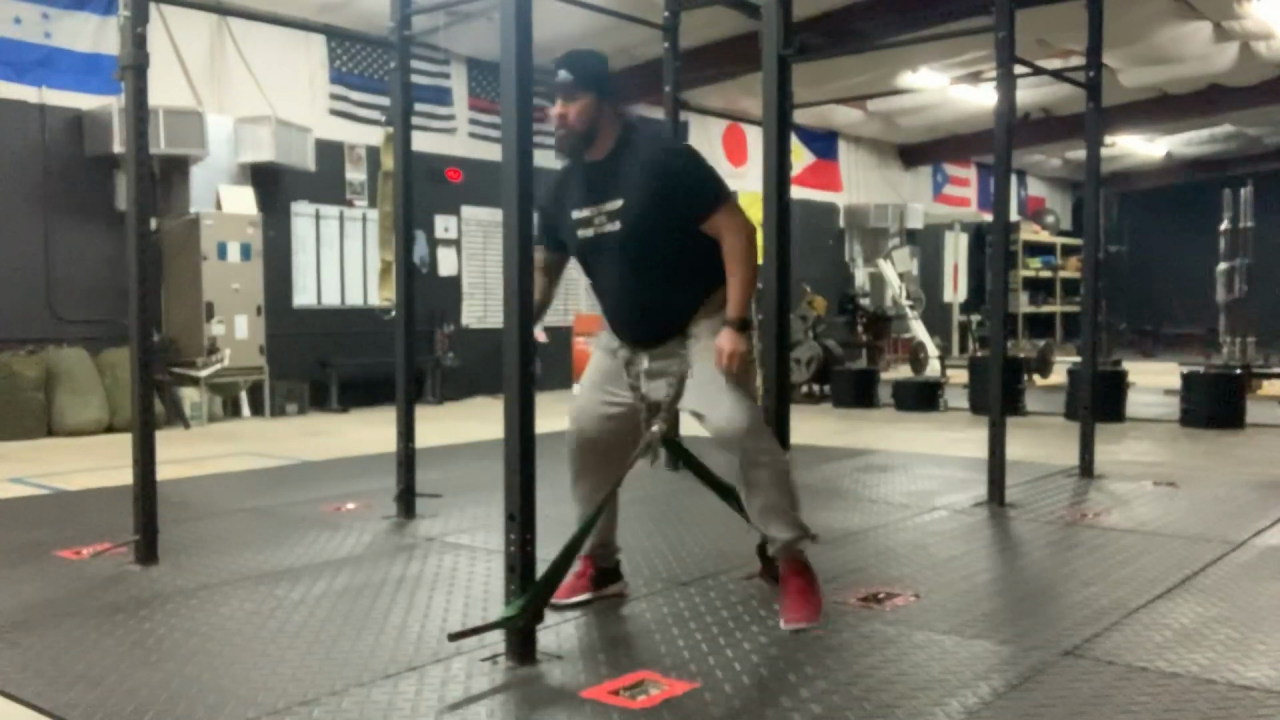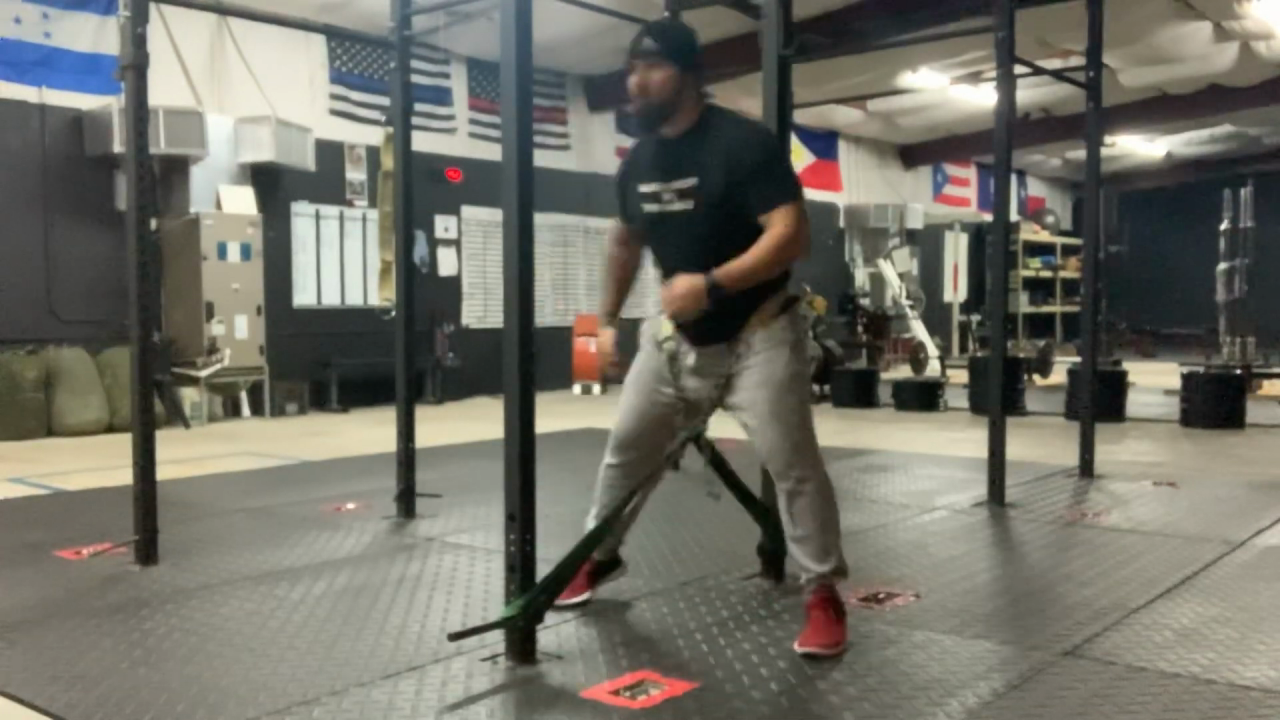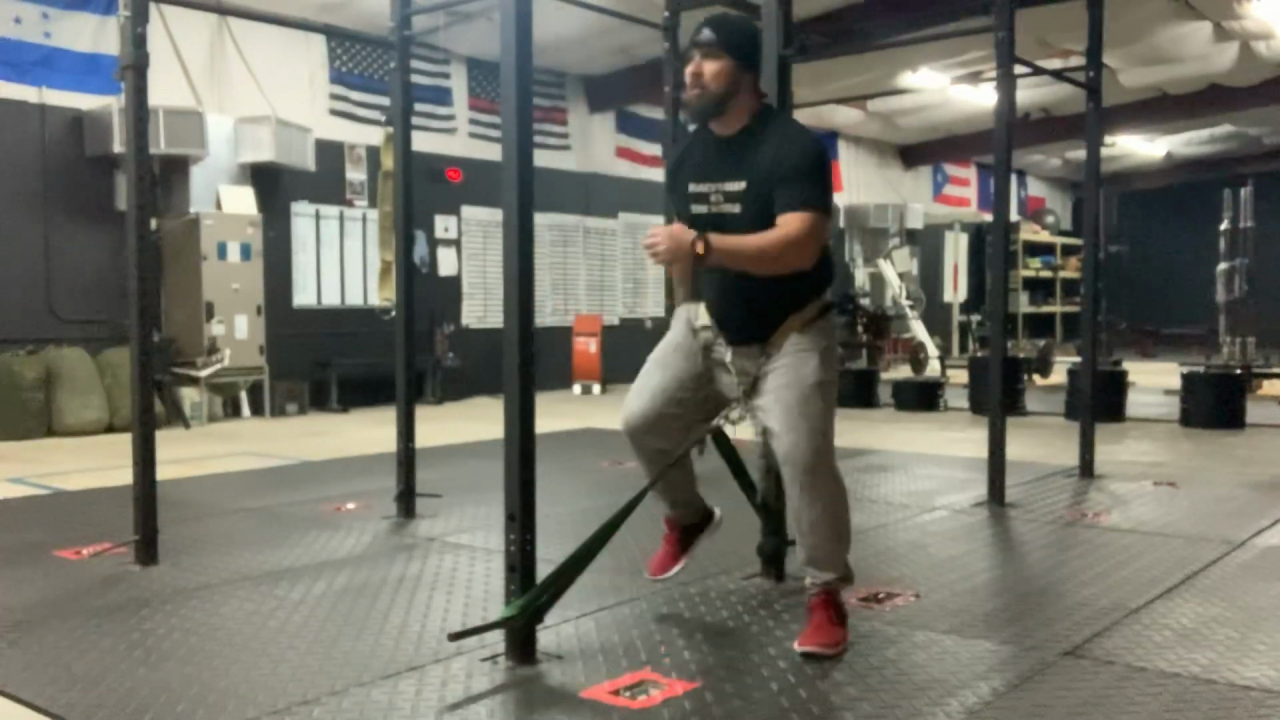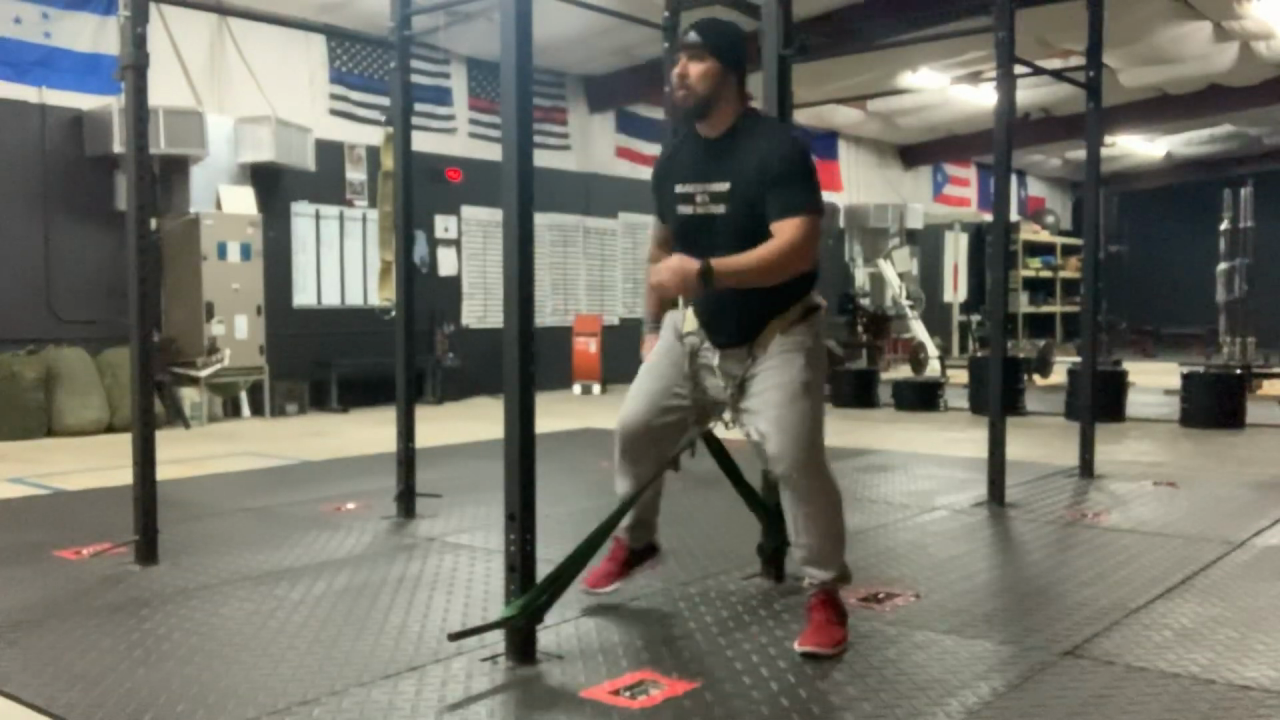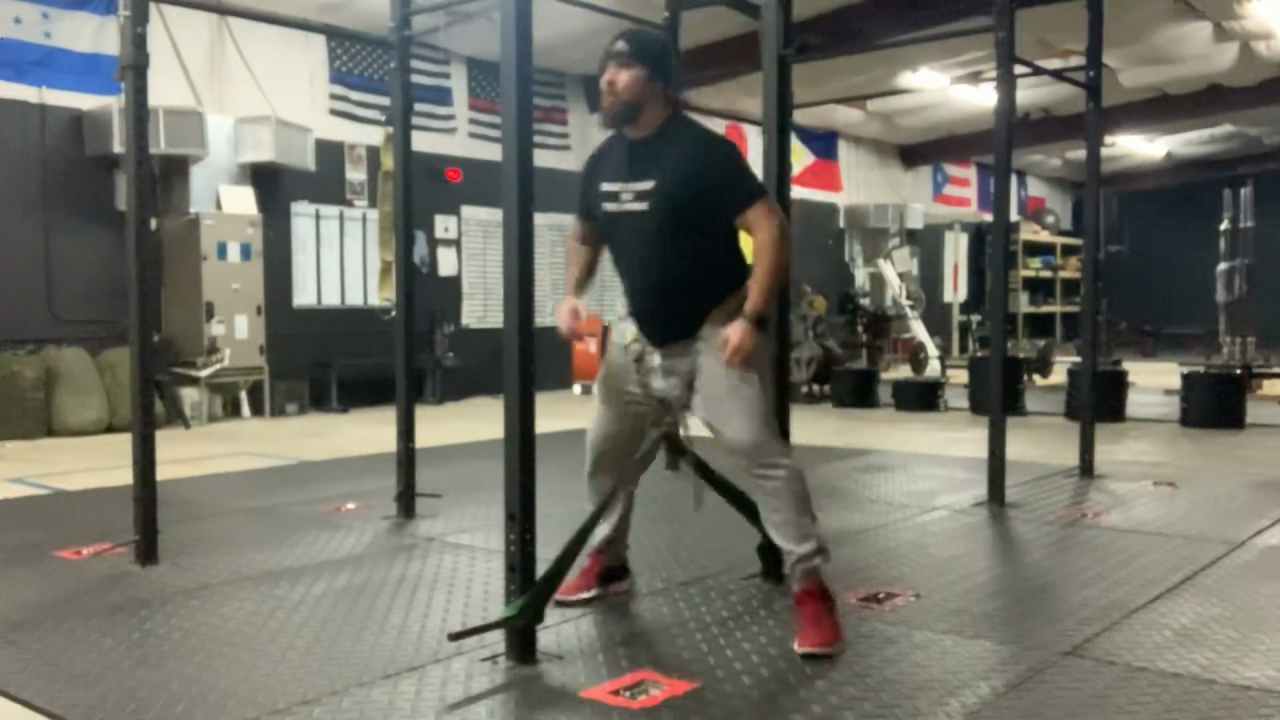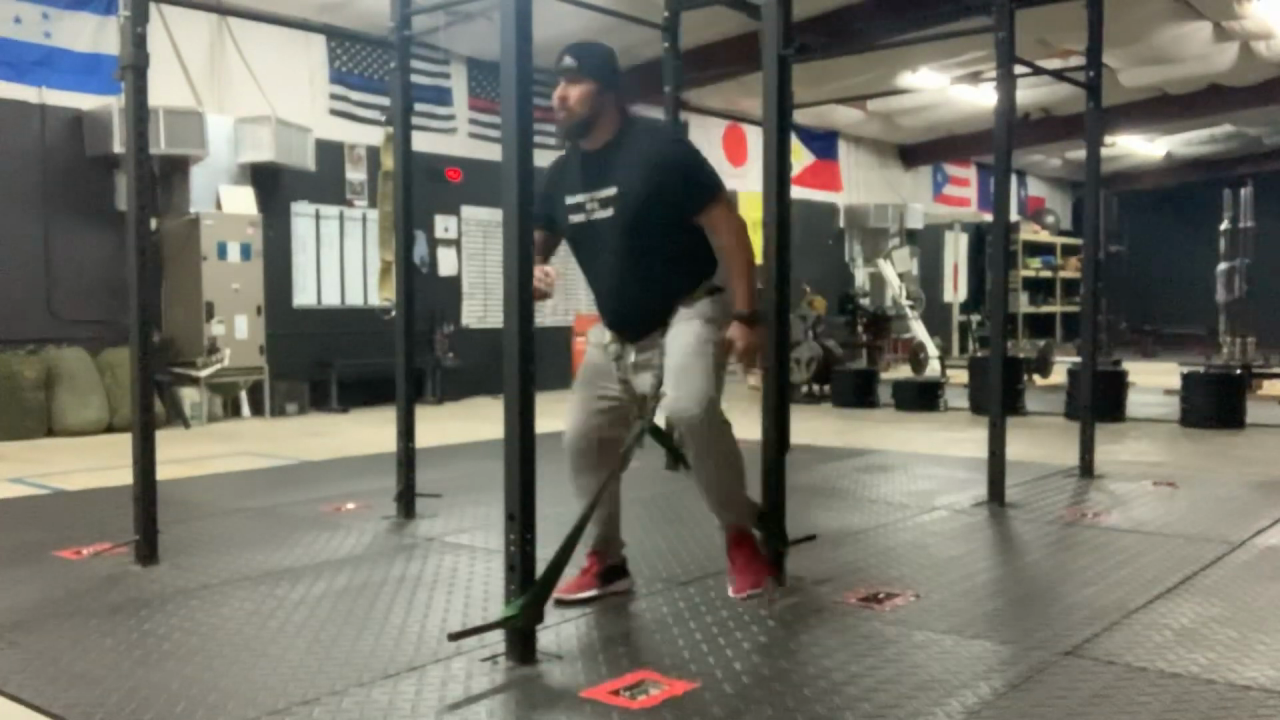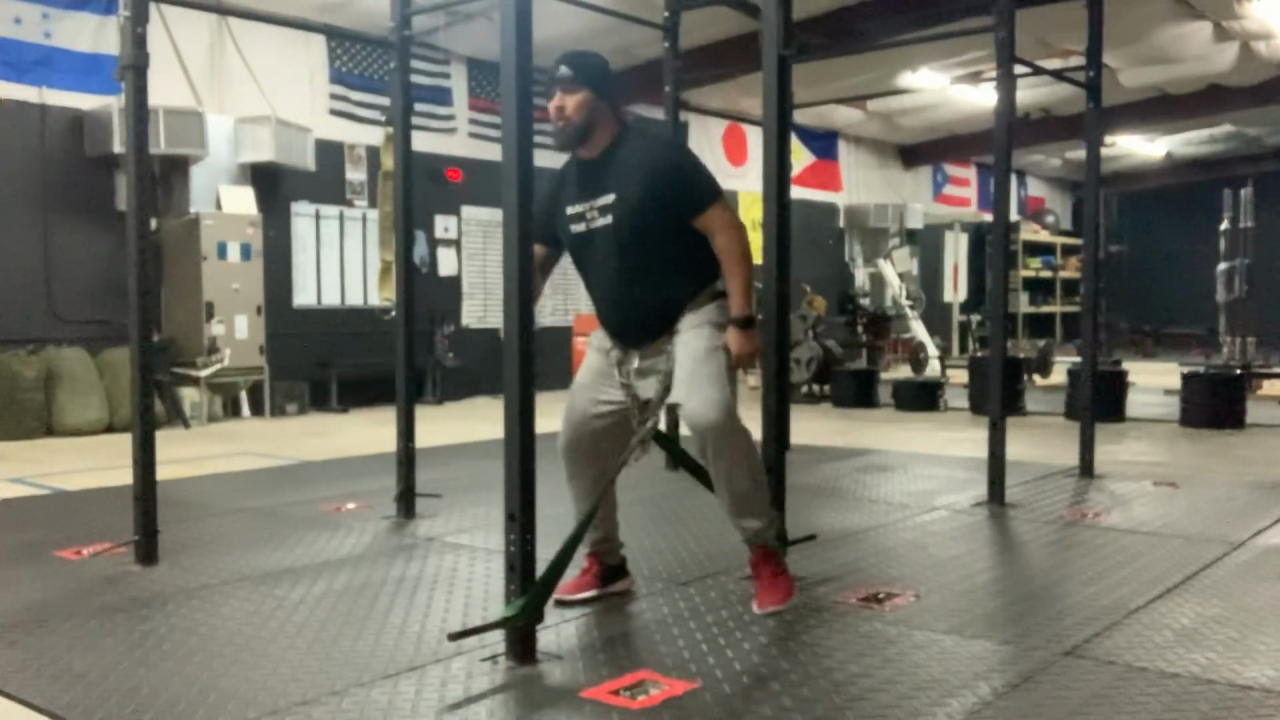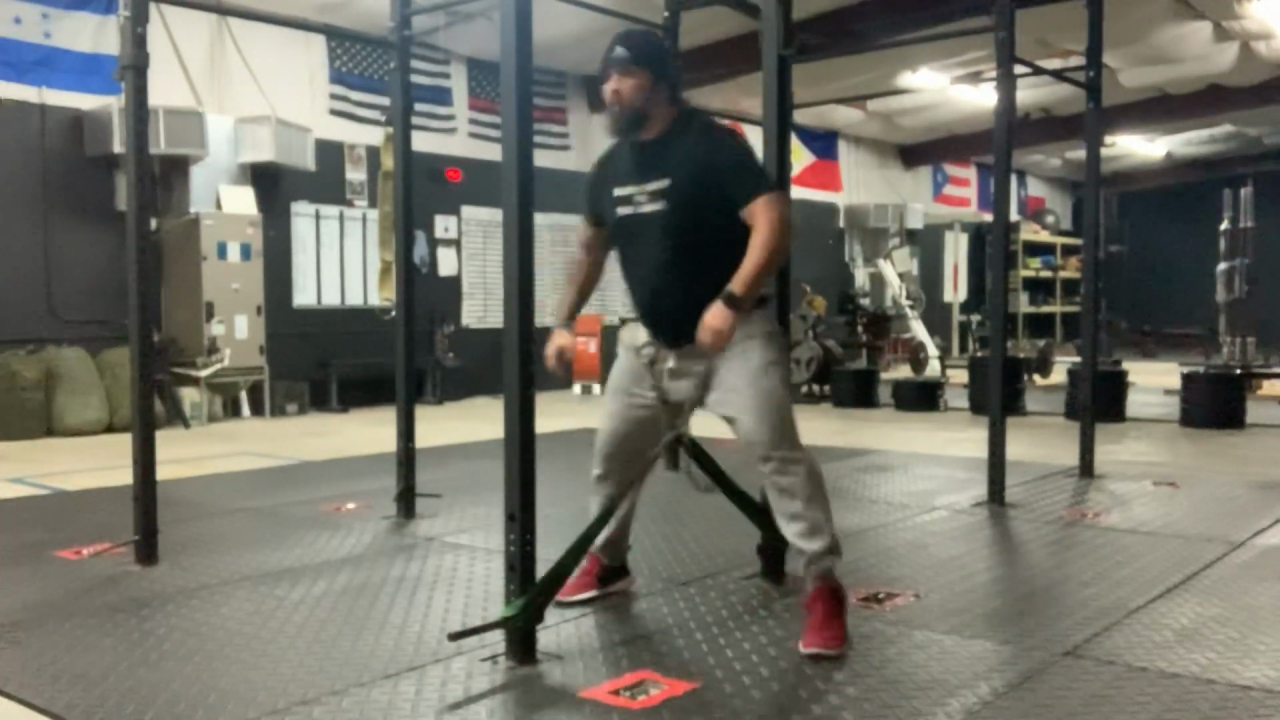
dt=0.2s
person 1, frame 1
left shoulder: (665, 160)
right shoulder: (563, 188)
left elbow: (735, 233)
right elbow: (545, 266)
left wrist: (734, 323)
left hip: (701, 333)
right hip: (623, 343)
left knee: (740, 431)
right knee: (586, 445)
left ankle: (793, 563)
right ankle: (600, 566)
person 1, frame 2
left shoulder: (745, 143)
right shoulder: (637, 160)
left elbow: (791, 235)
right elbow: (625, 242)
left wrist: (710, 285)
right wrist: (606, 318)
left hip: (756, 332)
right hip: (675, 335)
left knee: (789, 456)
right knee: (628, 441)
left ankle: (823, 593)
right ankle: (601, 558)
person 1, frame 3
left shoulder: (795, 147)
right shoulder: (687, 156)
left elbow: (800, 246)
left wrist: (701, 245)
right wrist: (682, 314)
left hip: (790, 336)
right hip: (708, 325)
left knee: (805, 461)
right knee: (642, 419)
left ankle: (826, 596)
right ankle: (688, 518)
person 1, frame 4
left shoulder: (779, 150)
right shoulder: (674, 159)
left elbow: (796, 247)
left wrist: (702, 273)
right wrist: (657, 323)
left hip: (775, 334)
right hip: (696, 329)
left knee: (796, 460)
right knee: (635, 429)
left ankle: (825, 596)
right ankle: (634, 540)
person 1, frame 5
left shoulder: (703, 152)
right shoulder: (600, 163)
left elbow: (770, 231)
right elbow: (584, 238)
left wrist: (753, 319)
right wrist: (570, 295)
left hip: (717, 329)
right hip: (642, 336)
left knee: (755, 446)
right knee: (606, 446)
left ankle: (810, 585)
right ankle: (606, 559)
person 1, frame 6
left shoulder: (662, 151)
right shoulder: (561, 176)
left elbow: (728, 228)
right elbow: (535, 245)
left wrist: (745, 316)
right wrist: (529, 273)
left hip: (688, 311)
right hip: (618, 332)
left knee: (691, 410)
right knee: (585, 439)
left ankle: (738, 531)
right ankle: (607, 561)
person 1, frame 7
left shoulder: (658, 156)
right shoulder: (562, 186)
left elbow: (726, 230)
right elbow: (535, 264)
left wrist: (741, 320)
left hip: (693, 321)
right hip: (619, 340)
left knee: (711, 418)
right knee: (580, 440)
left ankle: (763, 546)
right ankle: (607, 563)
person 1, frame 8
left shoulder: (714, 145)
right shoulder: (611, 167)
left elbow: (773, 223)
right elbow: (592, 247)
left wrist: (731, 300)
right wrist: (564, 323)
left hip: (732, 330)
right hip: (655, 337)
left knee: (774, 443)
right knee: (614, 447)
left ankle: (824, 586)
right ankle: (607, 562)
